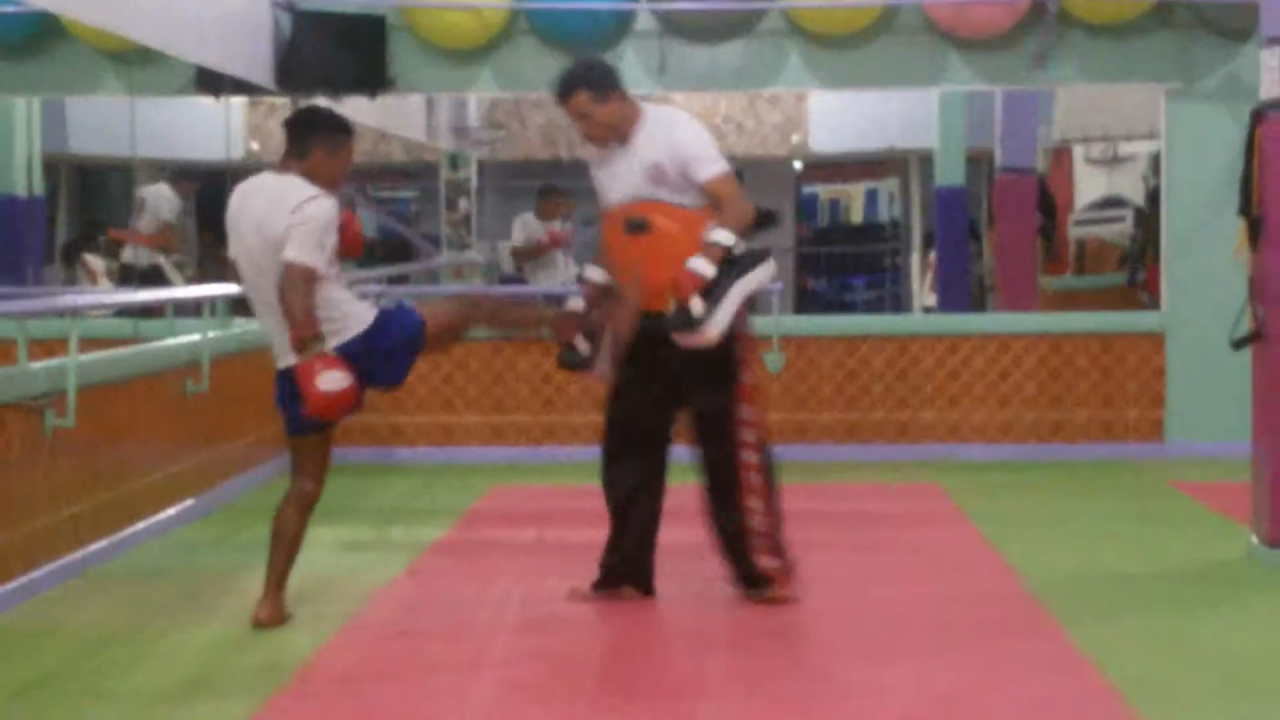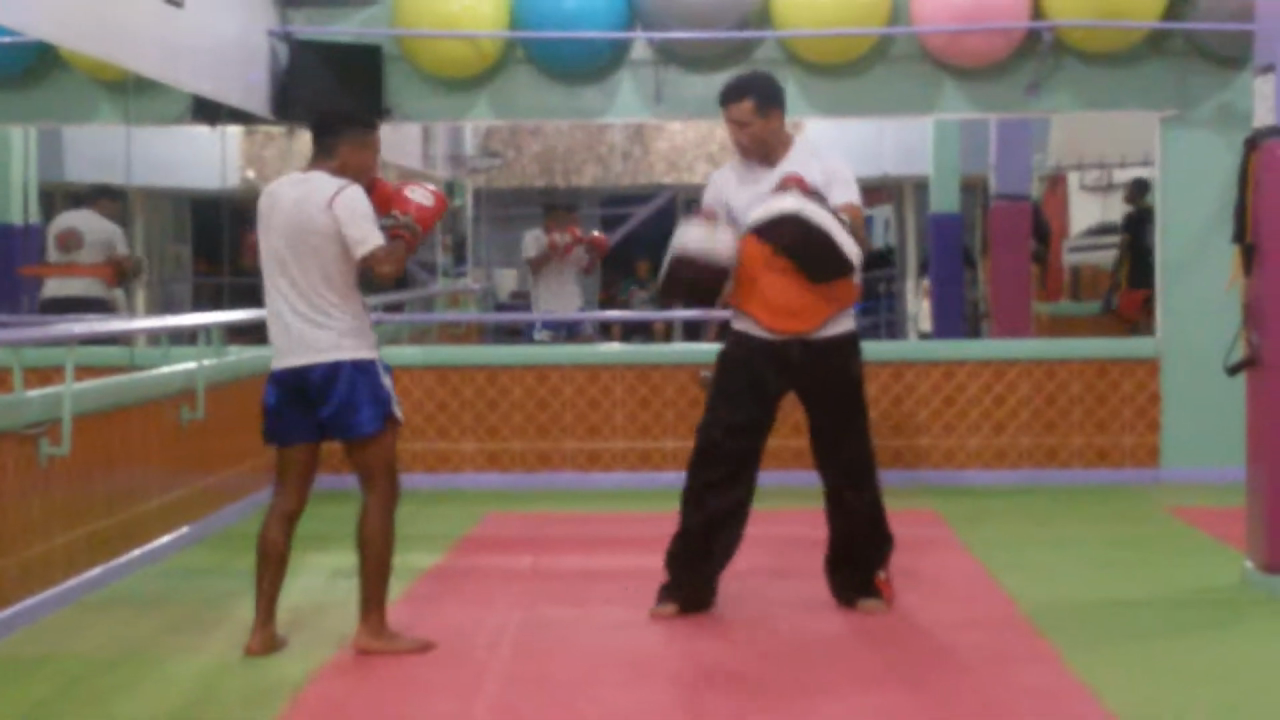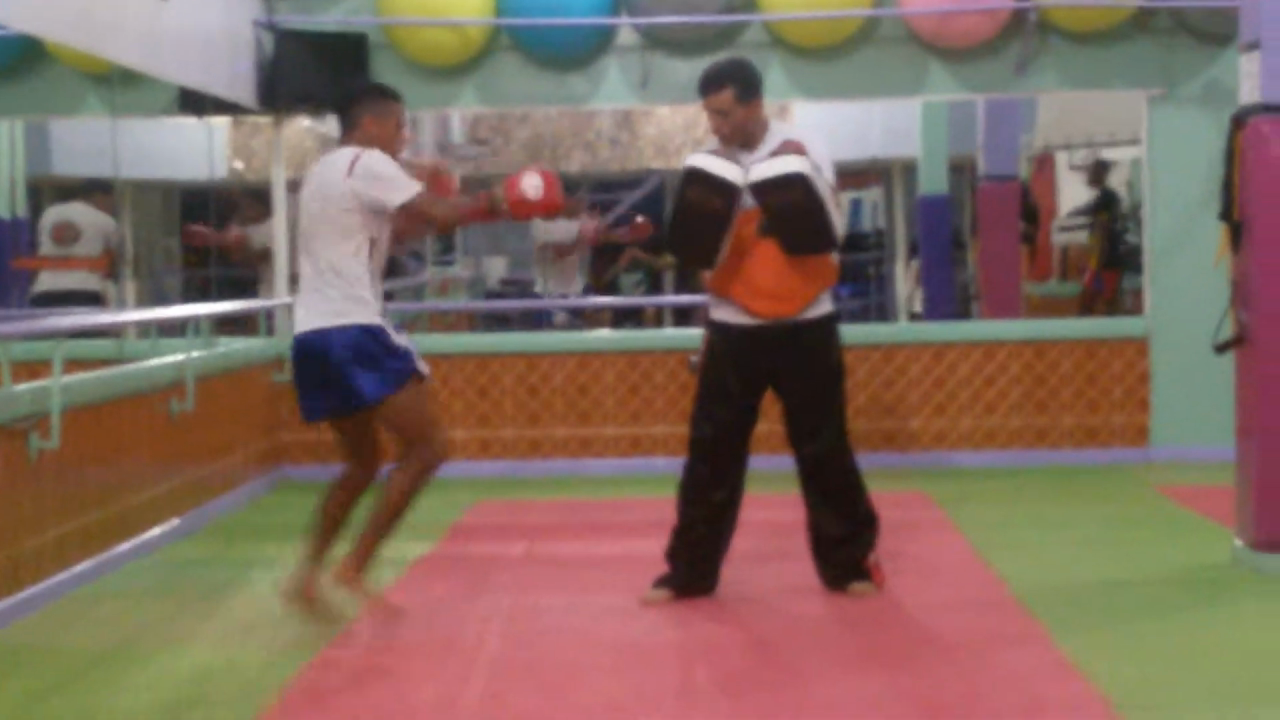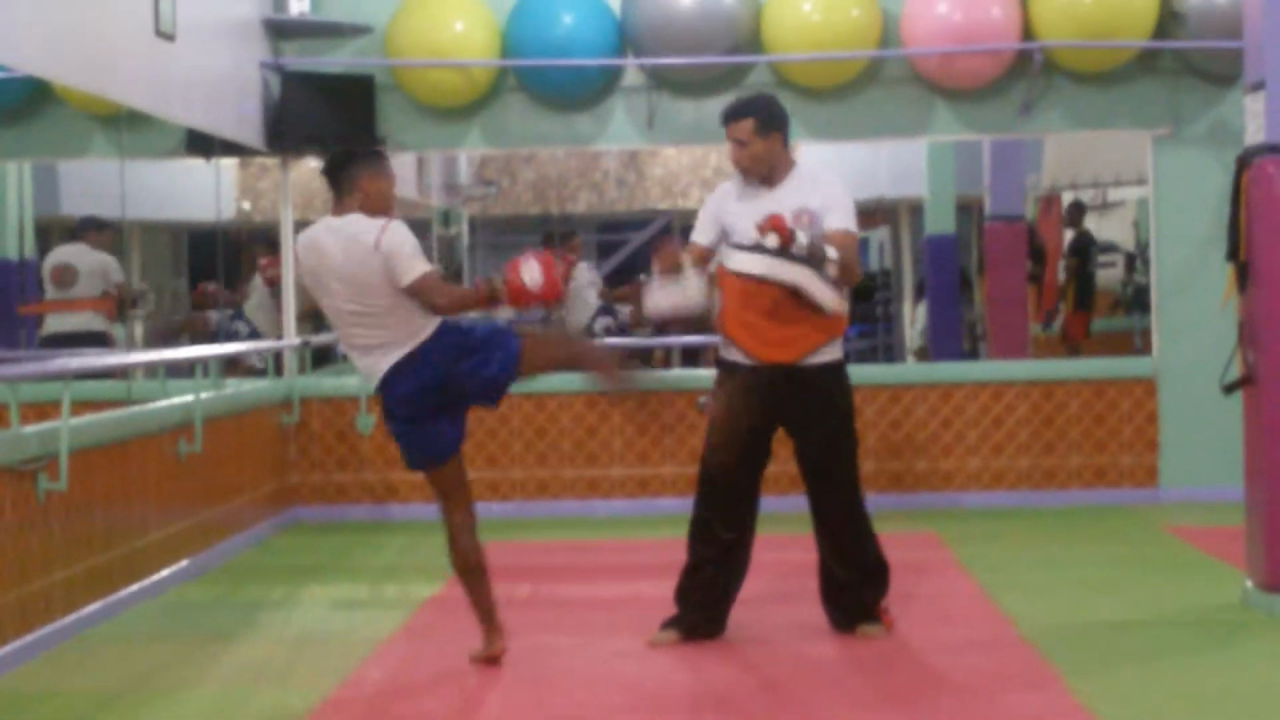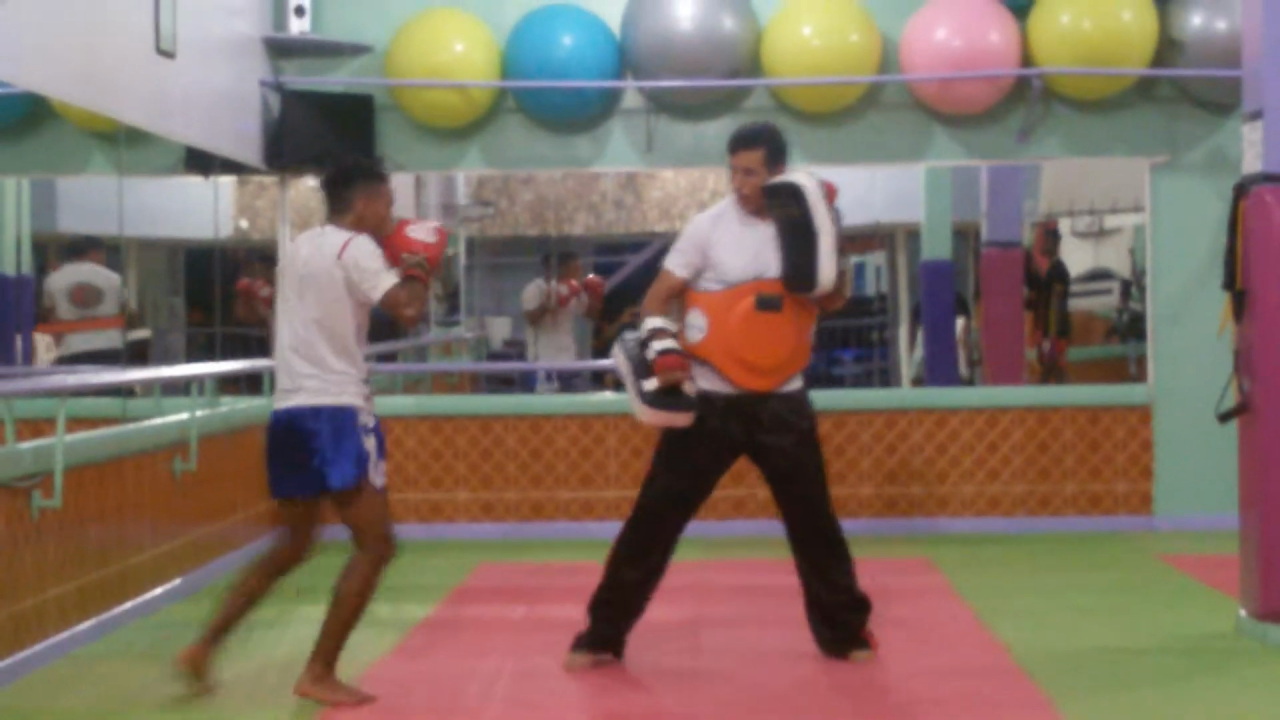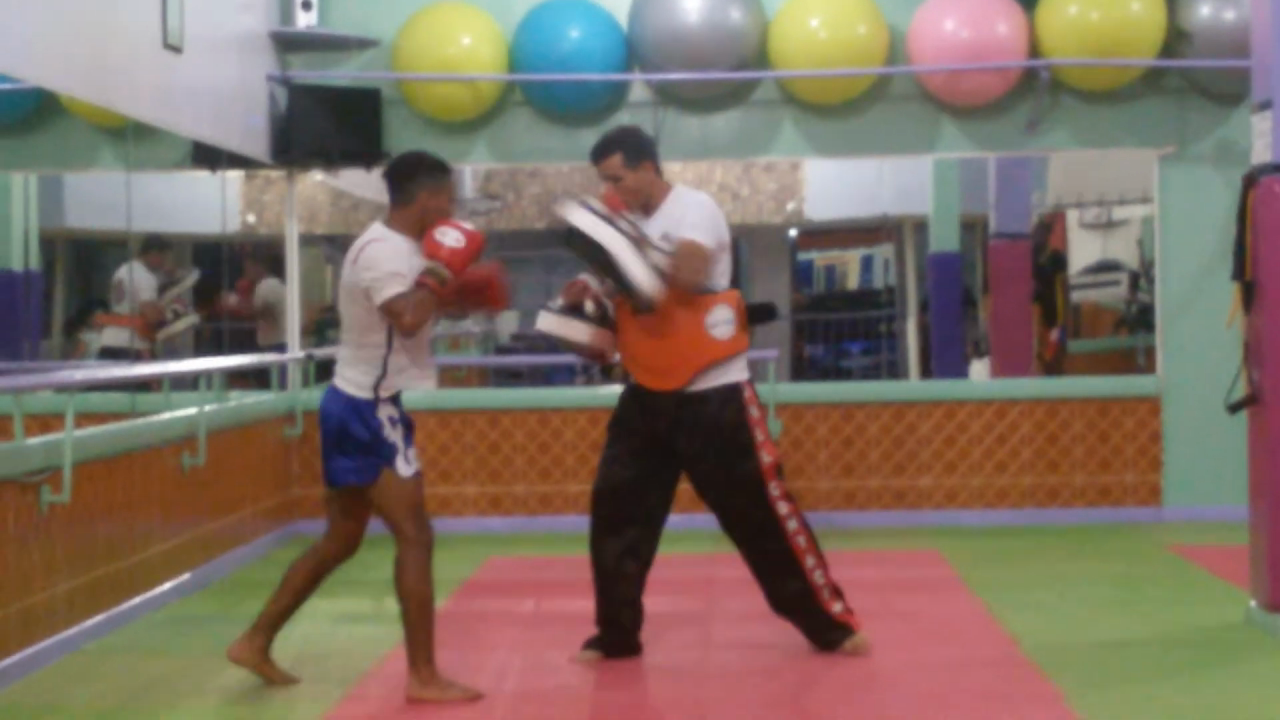
dt=0.5s
person 1, frame 1
left shoulder: (677, 133)
right shoulder: (601, 159)
left elbow: (738, 207)
left wrist: (707, 269)
right wrist: (587, 298)
left hip: (702, 313)
right hip: (644, 322)
left knee: (727, 439)
right knee: (629, 445)
left ankle: (766, 567)
right ankle: (624, 573)
person 1, frame 2
left shoulder: (825, 167)
right shoulder: (724, 182)
left elbow: (858, 243)
left hip: (826, 342)
right hip: (753, 342)
left knee: (847, 467)
right knee: (717, 458)
left ankle: (862, 579)
right ankle: (688, 585)
person 1, frame 3
left shoulder: (801, 149)
left elbow: (830, 230)
left hip: (805, 325)
right hip: (733, 328)
left knee: (823, 449)
right knee: (713, 451)
left ankle: (848, 561)
right ankle: (690, 569)
person 1, frame 4
left shoulder: (822, 193)
right shoulder: (724, 198)
left elbow: (848, 272)
right elbow: (691, 266)
left wrist: (798, 249)
right wrist: (672, 283)
left hip: (816, 368)
right hip: (744, 368)
left knee: (834, 491)
right knee: (722, 490)
left ankle: (856, 604)
right ankle: (698, 610)
person 1, frame 5
right shoulder: (709, 224)
left elbow: (833, 298)
right elbow: (658, 296)
right wrist: (664, 349)
left hip: (780, 398)
right hip: (710, 398)
left knee: (813, 516)
right knee: (658, 511)
left ankle: (844, 630)
right ankle: (604, 631)
person 1, frame 6
left shoulder: (695, 210)
right shoulder: (632, 226)
left elbow: (687, 280)
right wrist: (591, 294)
left hip: (714, 392)
right hip: (648, 394)
left knee: (758, 508)
right knee: (615, 507)
left ankle: (830, 621)
right ankle: (616, 633)
person 2, frame 1
left shoulder: (241, 195)
right shoulder: (314, 204)
left elbow: (252, 274)
right elbow: (293, 286)
right wrist: (315, 351)
left hip: (294, 363)
right hip: (353, 338)
left knee: (307, 481)
right knee: (473, 308)
left ankle: (271, 599)
person 2, frame 2
left shoulder: (271, 195)
right shoulder: (346, 195)
right elbow: (384, 267)
right wrist: (408, 238)
left hip: (288, 365)
right hip: (345, 361)
left knee: (288, 498)
right knee: (380, 490)
left ankle: (263, 627)
right ankle: (373, 627)
person 2, frame 3
left shoulder: (324, 173)
right shoulder: (364, 163)
right elbow: (436, 214)
right wrist: (503, 202)
left hip: (312, 335)
right hip: (349, 328)
left knee: (361, 463)
right knee: (427, 450)
left ankle: (311, 568)
right ankle: (354, 566)
person 2, frame 4
left shoulder: (306, 246)
right shoulder: (386, 234)
right elbow: (439, 300)
right wrist: (495, 291)
left hip: (401, 388)
right hip: (442, 353)
left knee: (456, 507)
right knee: (564, 349)
left ankle: (492, 634)
person 2, frame 5
left shoulder: (297, 247)
right shoulder: (356, 248)
right elbow: (408, 311)
left wrist: (394, 273)
right wrist: (418, 275)
left hip: (290, 412)
right hip: (336, 413)
left knee: (292, 546)
right knee: (375, 546)
left ankle: (203, 647)
right ankle: (319, 674)
person 2, frame 6
left shoulder: (401, 247)
right shoulder: (380, 252)
left elbow: (413, 314)
right elbow: (409, 319)
left wrist: (460, 288)
right wrist: (439, 274)
left hip: (359, 406)
right hip: (364, 409)
left knee: (338, 540)
right knee: (414, 535)
left ankle: (255, 642)
right ankle: (424, 676)
